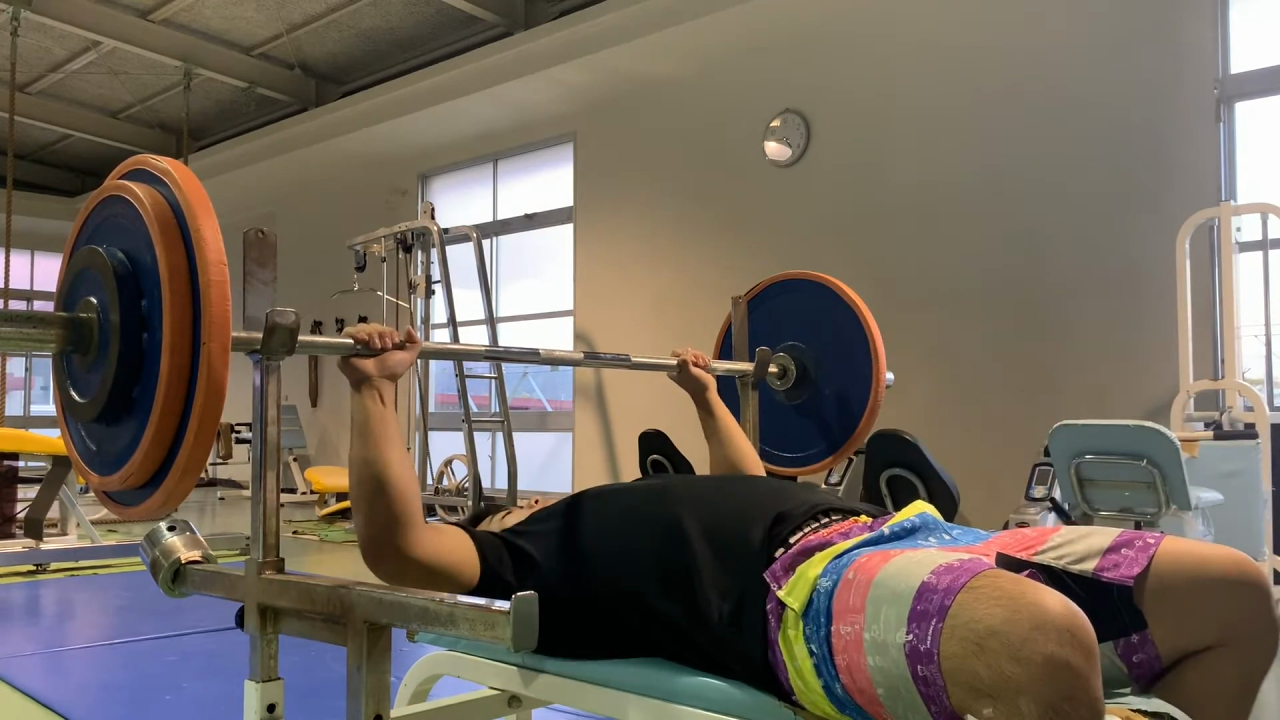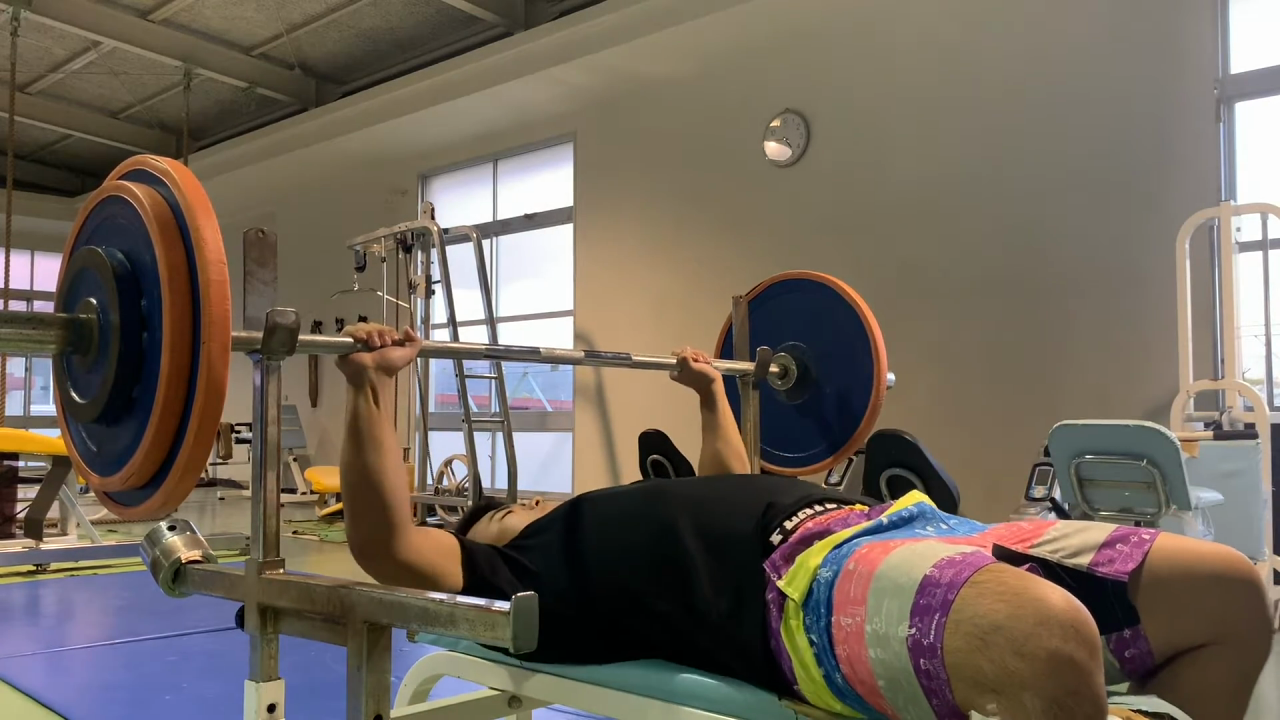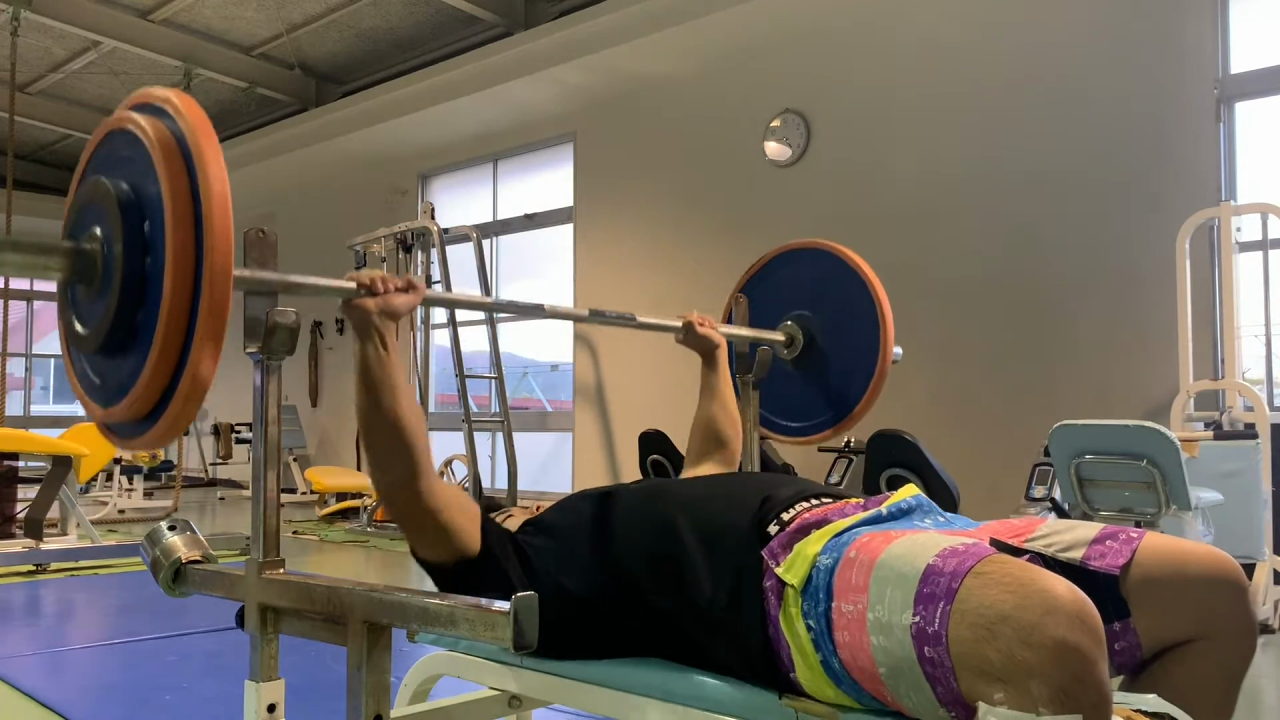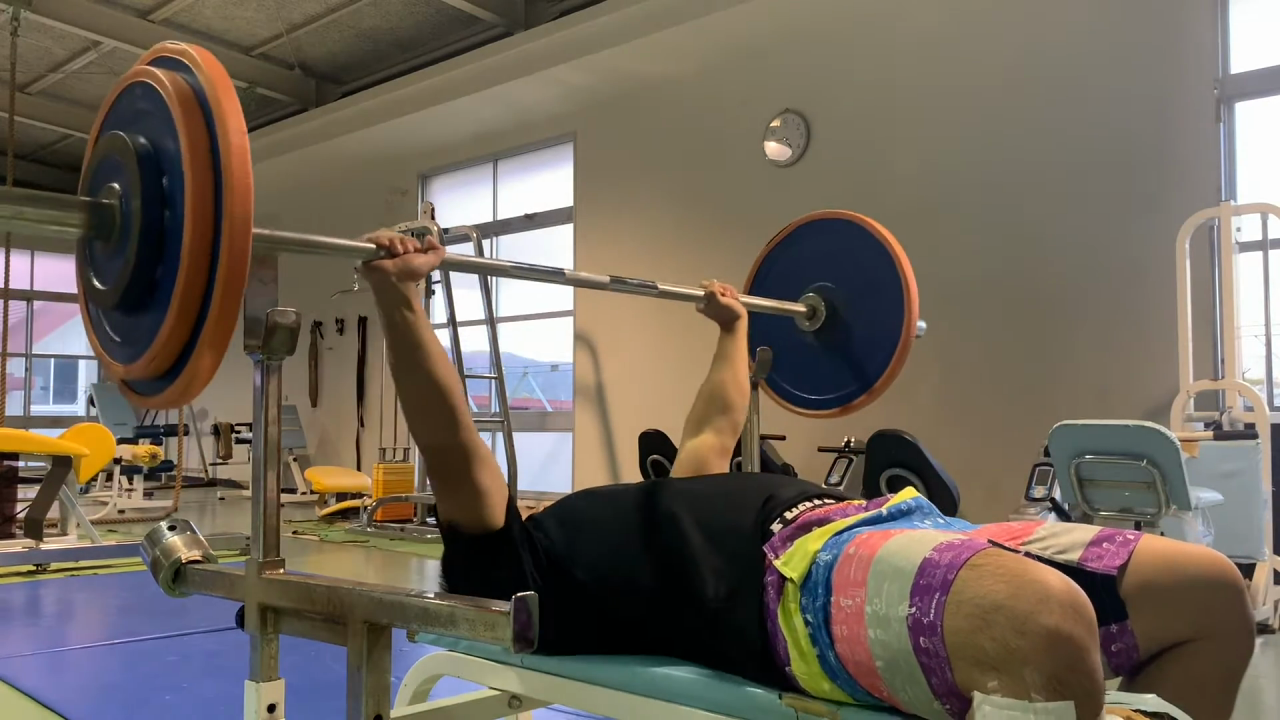
dt=0.3s
person 1, frame 1
left shoulder: (610, 525)
right shoulder: (520, 567)
right elbow: (397, 545)
left wrist: (708, 399)
right wrist: (374, 391)
left hip: (889, 539)
right hip: (806, 593)
right knee: (1048, 644)
person 1, frame 2
left shoulder: (615, 536)
right shoulder: (517, 579)
right elbow: (385, 543)
left wrist: (712, 394)
right wrist: (370, 385)
right hip: (804, 580)
right knee: (1053, 642)
person 1, frame 3
left shoulder: (625, 527)
right shoulder: (515, 575)
left elbow: (717, 460)
right elbow: (412, 488)
left wrist: (714, 363)
right wrist: (375, 341)
right hip: (802, 576)
left knee: (1213, 589)
right knee: (1056, 629)
person 1, frame 4
left shoulder: (639, 526)
right shoulder: (519, 573)
left elbow: (712, 431)
right elbow: (451, 449)
left wrist: (734, 330)
right wrist: (399, 297)
left knee: (1211, 593)
right knee: (1049, 622)
